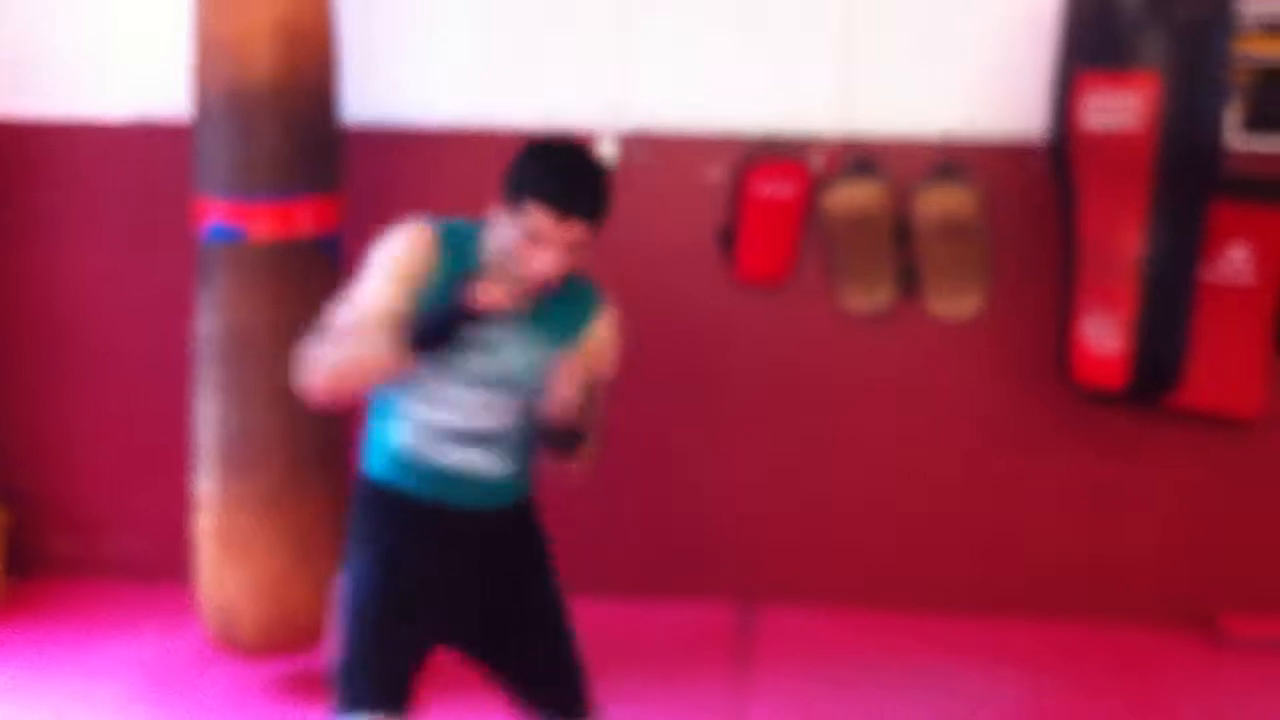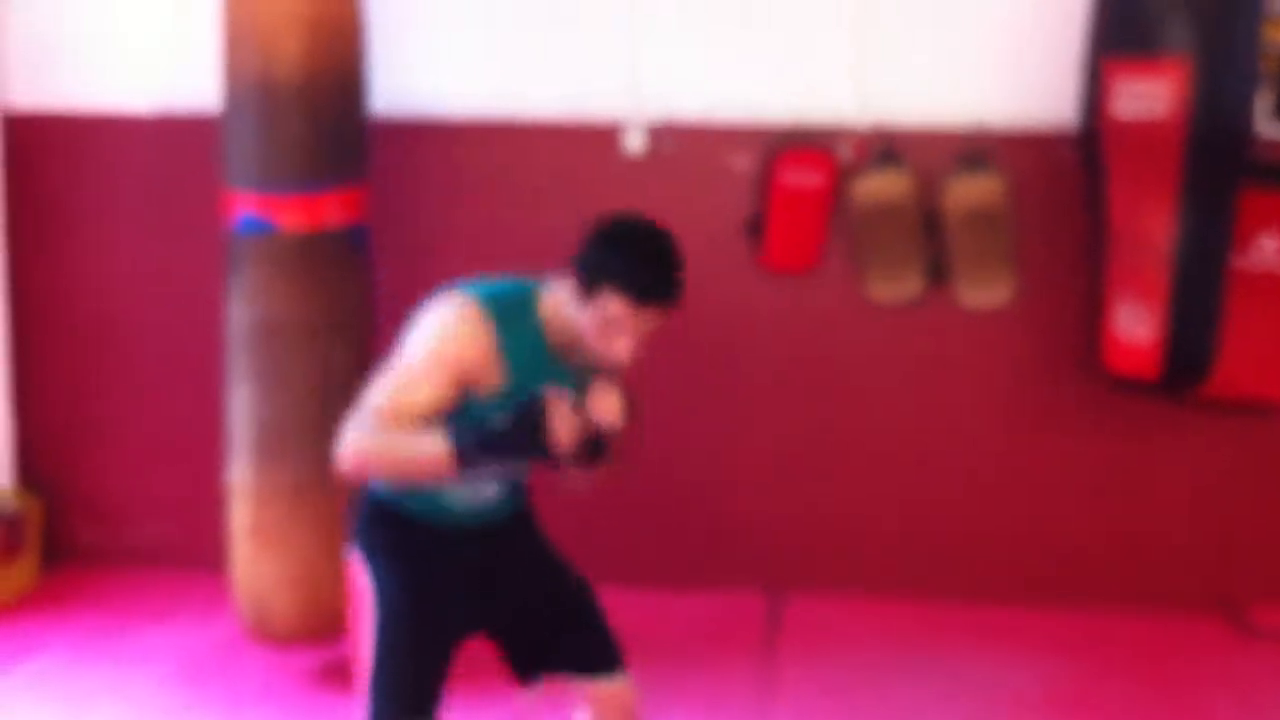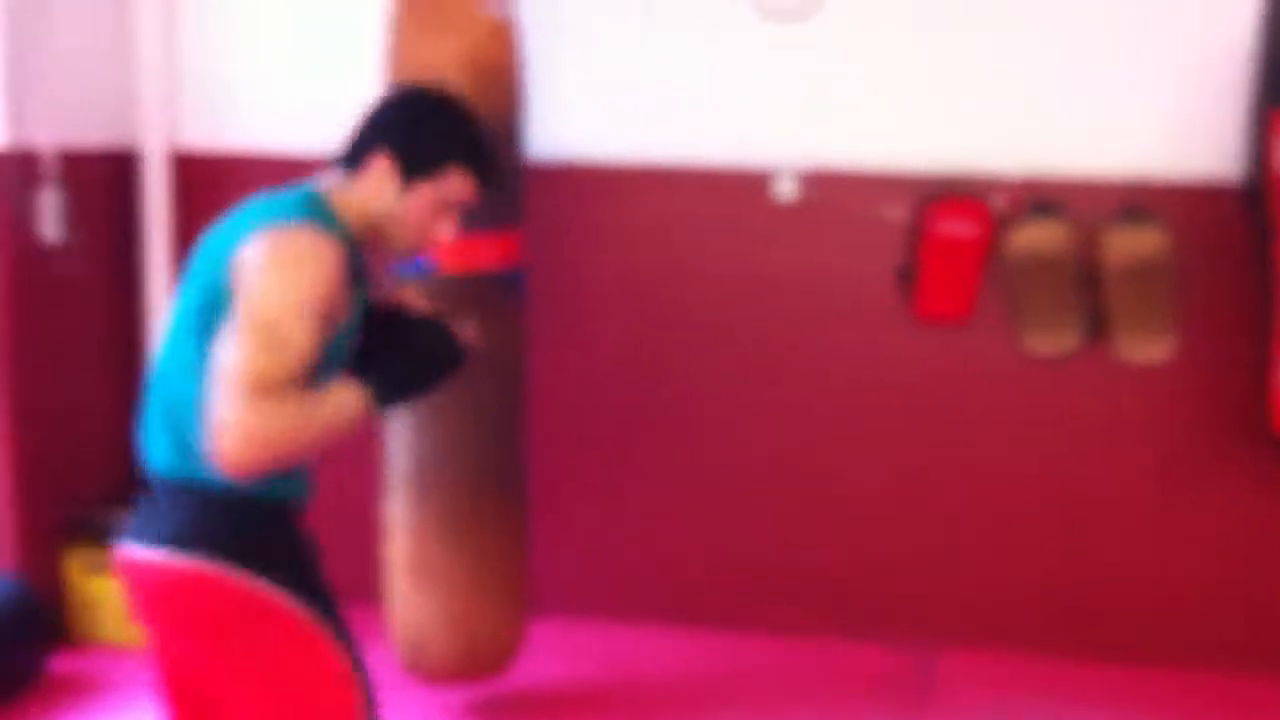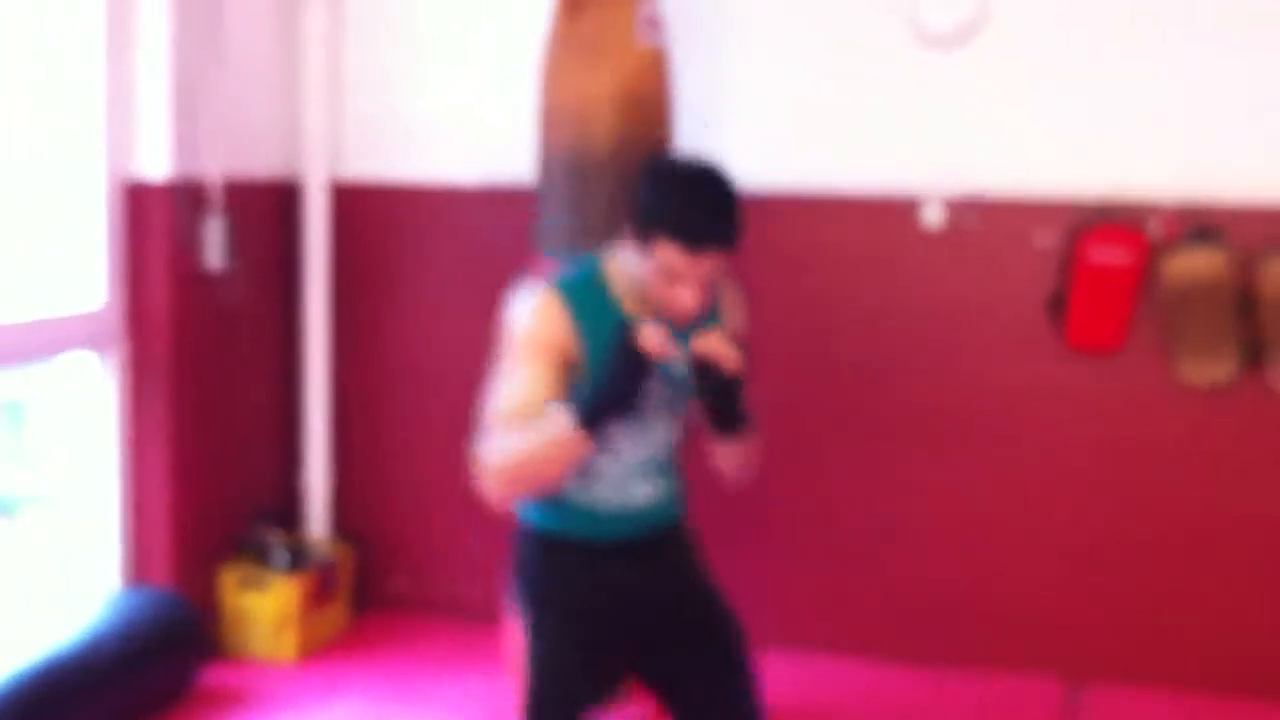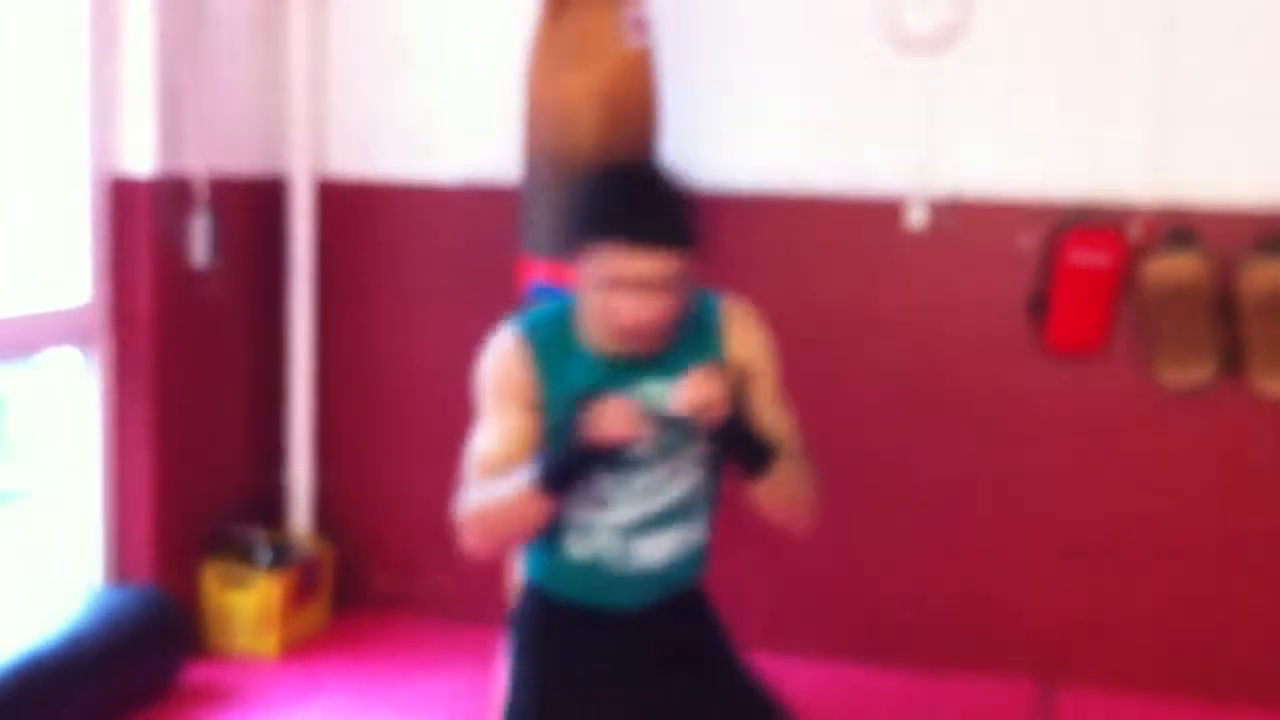
dt=1s
person 1, frame 1
left shoulder: (590, 318)
right shoulder: (420, 253)
left elbow: (560, 457)
right elbow: (318, 377)
left wrist: (568, 431)
right wrist: (433, 328)
left hip: (503, 534)
right hip: (398, 523)
person 1, frame 2
left shoulder: (604, 342)
right shoulder: (466, 326)
left elbow: (574, 458)
right elbow: (356, 450)
left wrist: (597, 439)
right wrist: (491, 443)
left hip: (501, 529)
right hip: (408, 535)
person 1, frame 3
left shoulder: (275, 222)
right shoulder: (305, 251)
right elbow: (242, 439)
left wrist: (380, 343)
right wrist: (388, 382)
left hip: (174, 529)
right hip: (230, 540)
person 1, frame 4
left shoulder: (719, 305)
right shoulder: (549, 313)
left elbow: (738, 471)
right elbow: (500, 479)
left wrist: (726, 408)
right wrist: (604, 398)
left hip: (659, 555)
right hip: (564, 566)
person 1, frame 5
left shoulder: (732, 334)
right shoulder: (525, 352)
left elbow: (799, 510)
right elbow: (478, 532)
left wrist: (740, 437)
right wrist: (565, 466)
left hip: (680, 627)
right hip: (566, 634)
